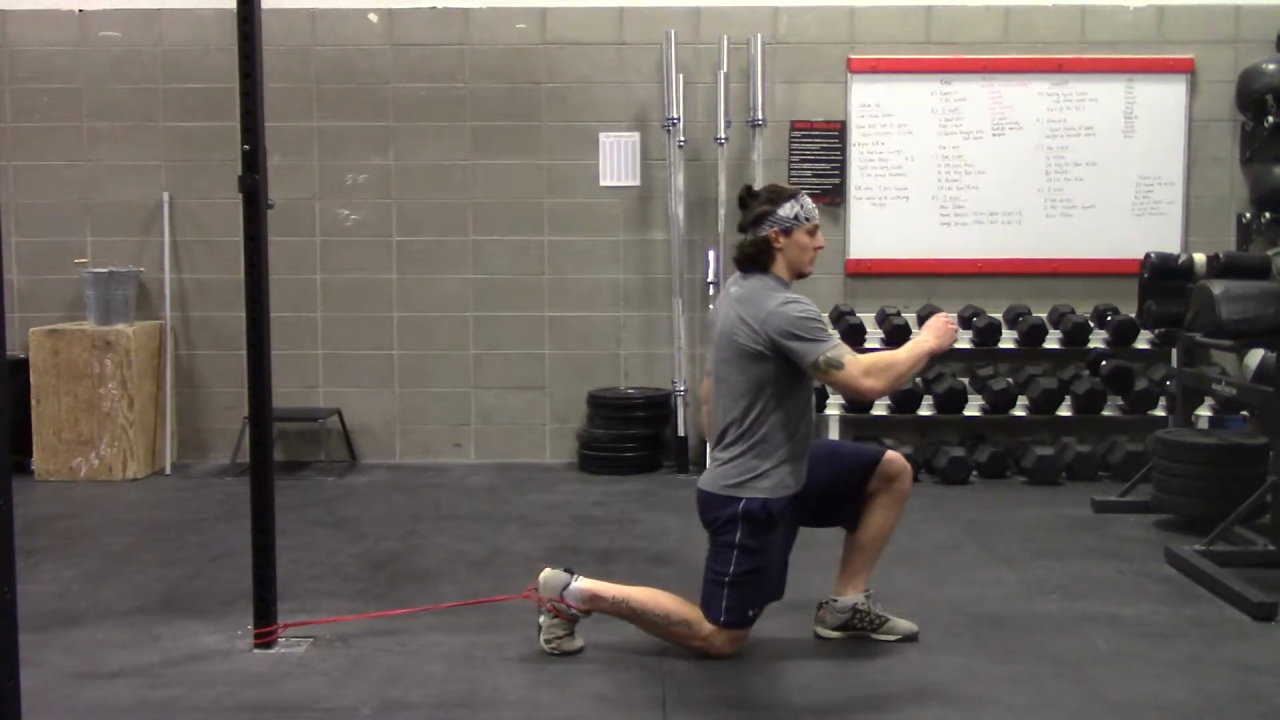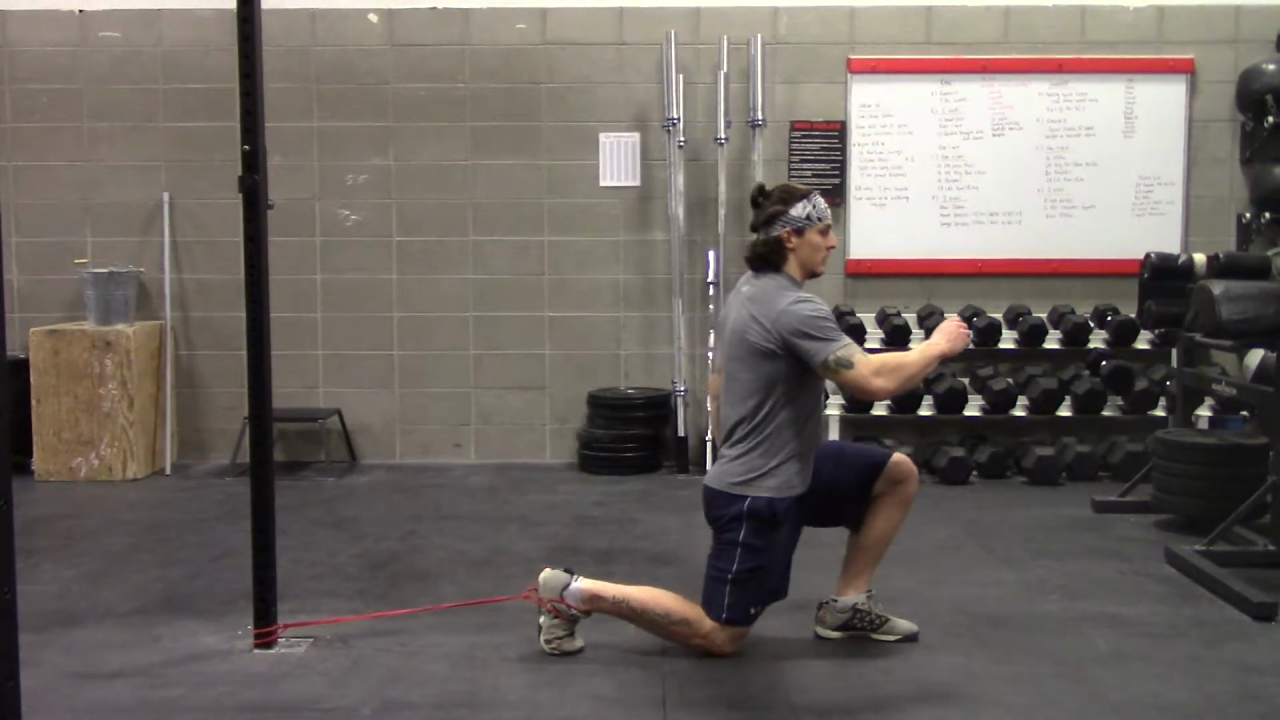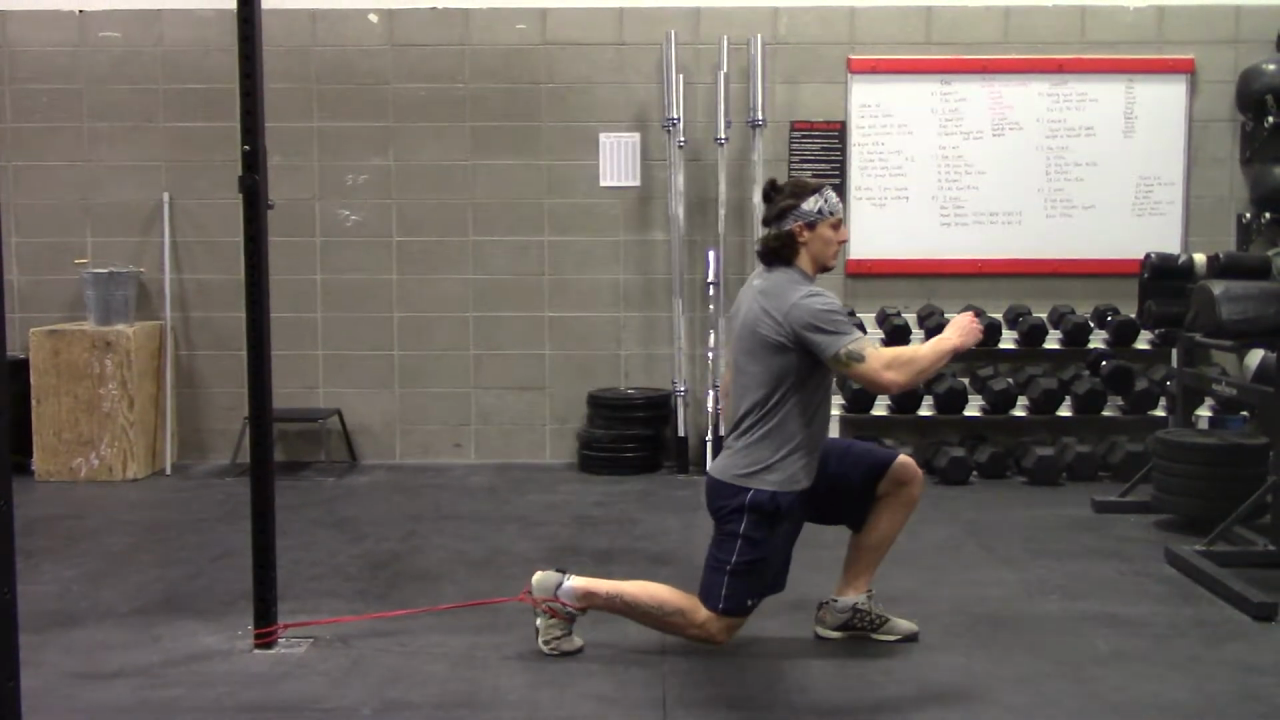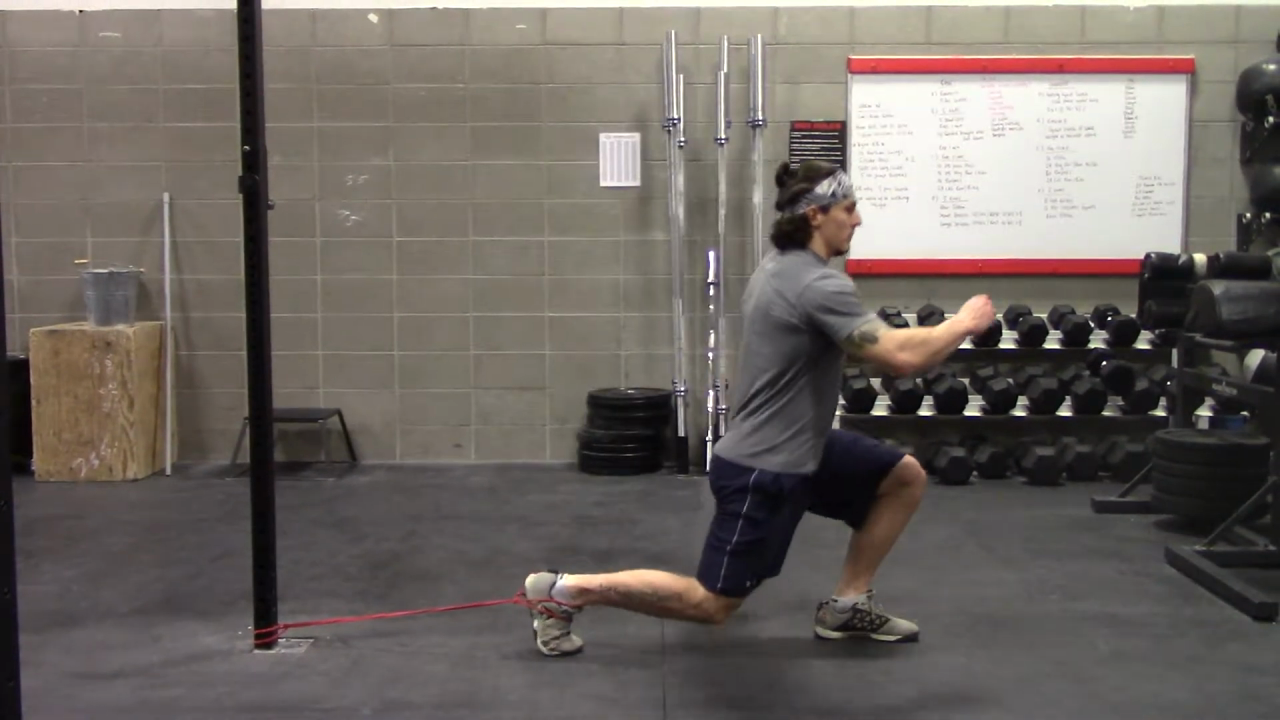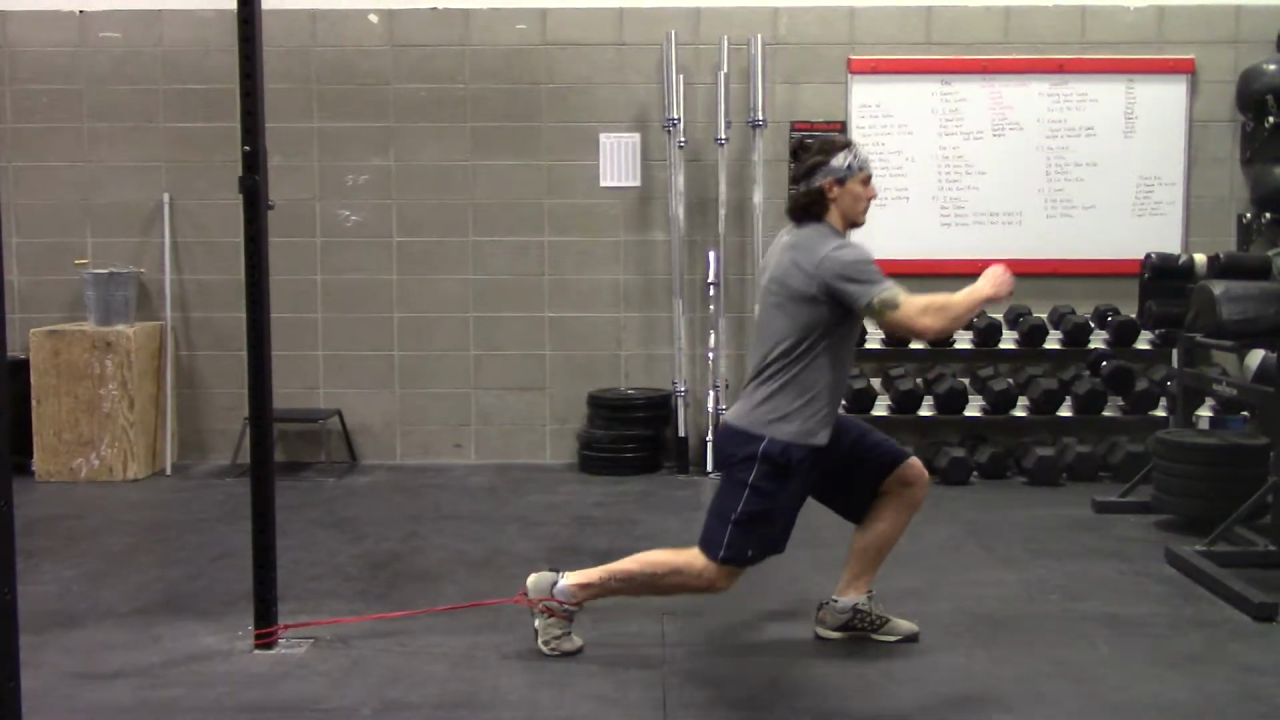
dt=0.1s
person 1, frame 1
left shoulder: (739, 293)
right shoulder: (782, 310)
left elbow: (710, 389)
right elbow: (865, 381)
left wrist: (727, 456)
right wrist: (925, 344)
left hip: (775, 471)
right hip: (752, 497)
left knee: (893, 472)
right knee: (719, 637)
left ankle: (846, 605)
right ankle: (574, 592)
person 1, frame 2
left shoulder: (749, 292)
right shoulder: (793, 309)
left elbow: (719, 387)
right elbow: (875, 382)
left wrist: (733, 453)
right wrist: (937, 346)
left hip: (781, 470)
right hip: (757, 496)
left knee: (899, 474)
right knee: (720, 635)
left ankle: (847, 605)
right ankle: (573, 592)
person 1, frame 3
left shoulder: (764, 286)
right shoulder: (804, 303)
left elbow: (732, 380)
right elbow: (887, 376)
right wrist: (951, 340)
left hip: (790, 464)
right hip: (760, 487)
left knee: (904, 478)
right knee: (714, 624)
left ankle: (846, 606)
right ankle: (565, 592)
person 1, frame 4
left shoulder: (777, 270)
right shoulder: (819, 286)
right elbow: (900, 356)
right wrist: (964, 322)
left hip: (795, 450)
right hip: (765, 470)
left knee: (906, 478)
right knee: (711, 603)
left ankle: (846, 605)
right ankle: (560, 592)
person 1, frame 5
left shoulder: (799, 243)
right shoulder: (833, 255)
right elbow: (920, 322)
left wrist: (821, 400)
right wrist: (982, 293)
left hip: (803, 426)
right hip: (770, 441)
left knee: (907, 480)
right knee: (714, 570)
left ankle: (848, 606)
right ankle: (561, 592)
